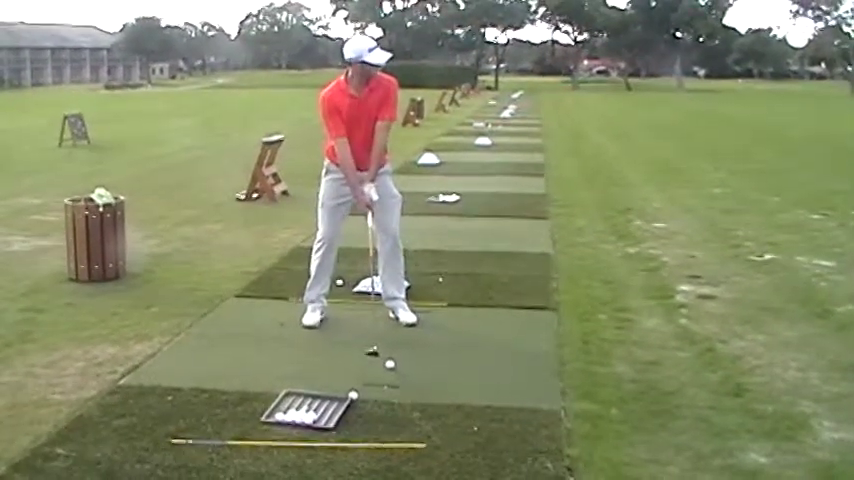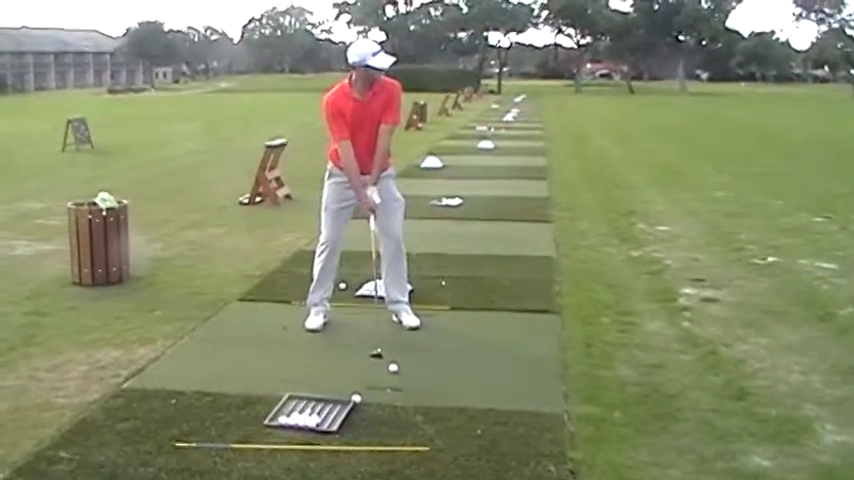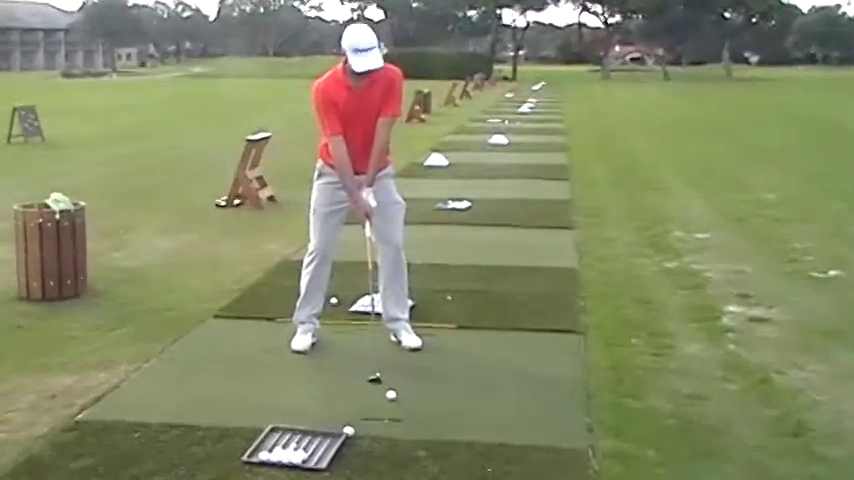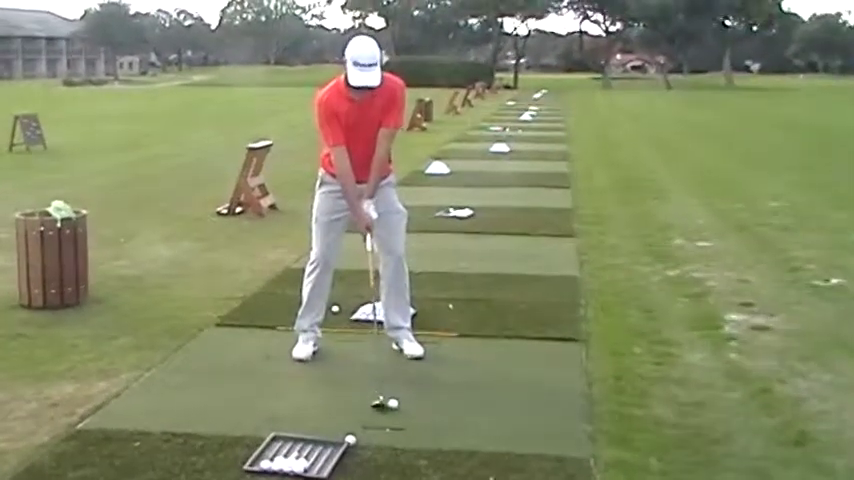
dt=0.5s
person 1, frame 1
left shoulder: (388, 86)
right shoulder: (330, 97)
left elbow: (381, 136)
right elbow: (341, 146)
left wrist: (370, 181)
right wrist: (357, 191)
left hip: (377, 171)
right hip: (339, 172)
left knee: (391, 235)
right knee: (326, 237)
left ankle: (396, 301)
right ankle: (315, 303)
person 1, frame 2
left shoulder: (391, 90)
right shoulder: (334, 100)
left elbow: (384, 139)
right elbow: (345, 149)
left wrist: (373, 184)
right wrist: (360, 193)
left hip: (380, 174)
right hip: (342, 175)
left knee: (393, 238)
right knee: (330, 240)
left ankle: (399, 305)
right ankle: (318, 306)
person 1, frame 3
left shoulder: (392, 78)
right shoulder: (324, 88)
left elbow: (382, 135)
right elbow: (336, 145)
left wrist: (368, 185)
right wrist: (354, 196)
left hip: (378, 174)
right hip: (333, 174)
left knee: (393, 246)
right knee: (320, 249)
left ankle: (399, 323)
right ankle: (306, 324)
person 1, frame 4
left shoulder: (394, 90)
right shoulder: (327, 99)
left elbow: (383, 147)
right elbow: (339, 157)
left wrist: (369, 197)
right wrist: (356, 209)
left hip: (380, 183)
right hip: (335, 183)
left knee: (394, 255)
right knee: (321, 257)
left ankle: (400, 331)
right ankle: (307, 332)
